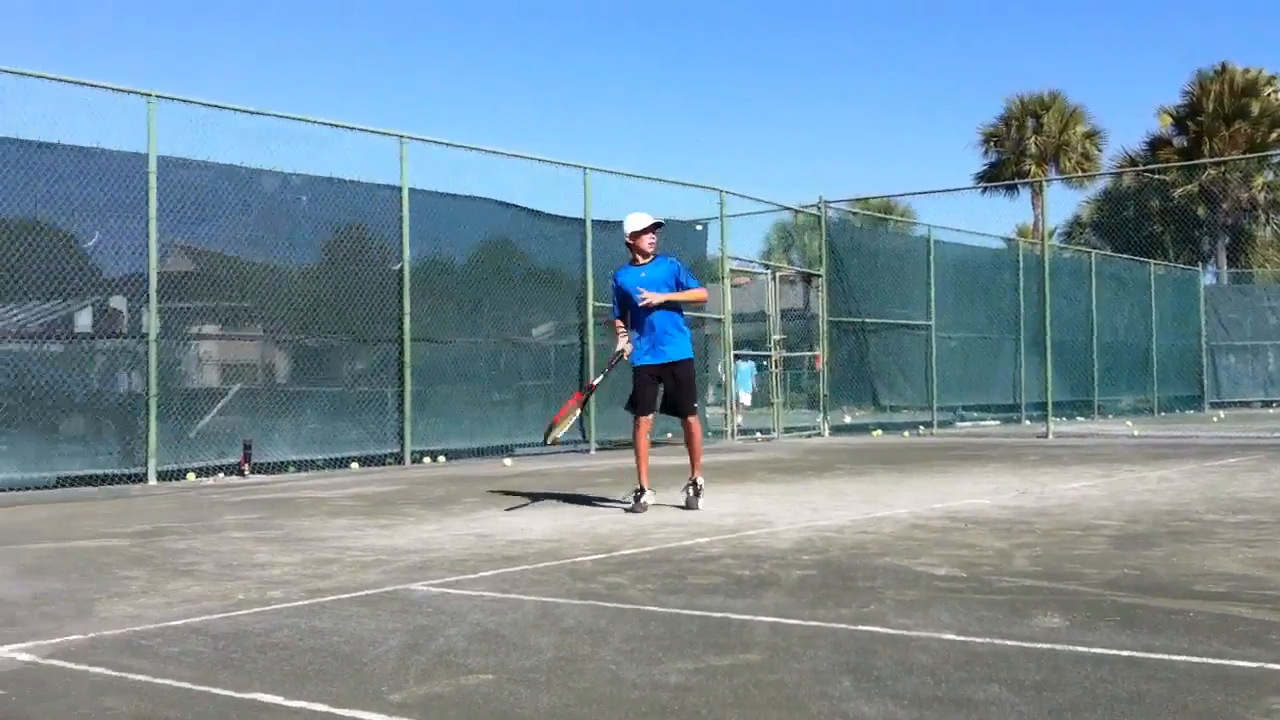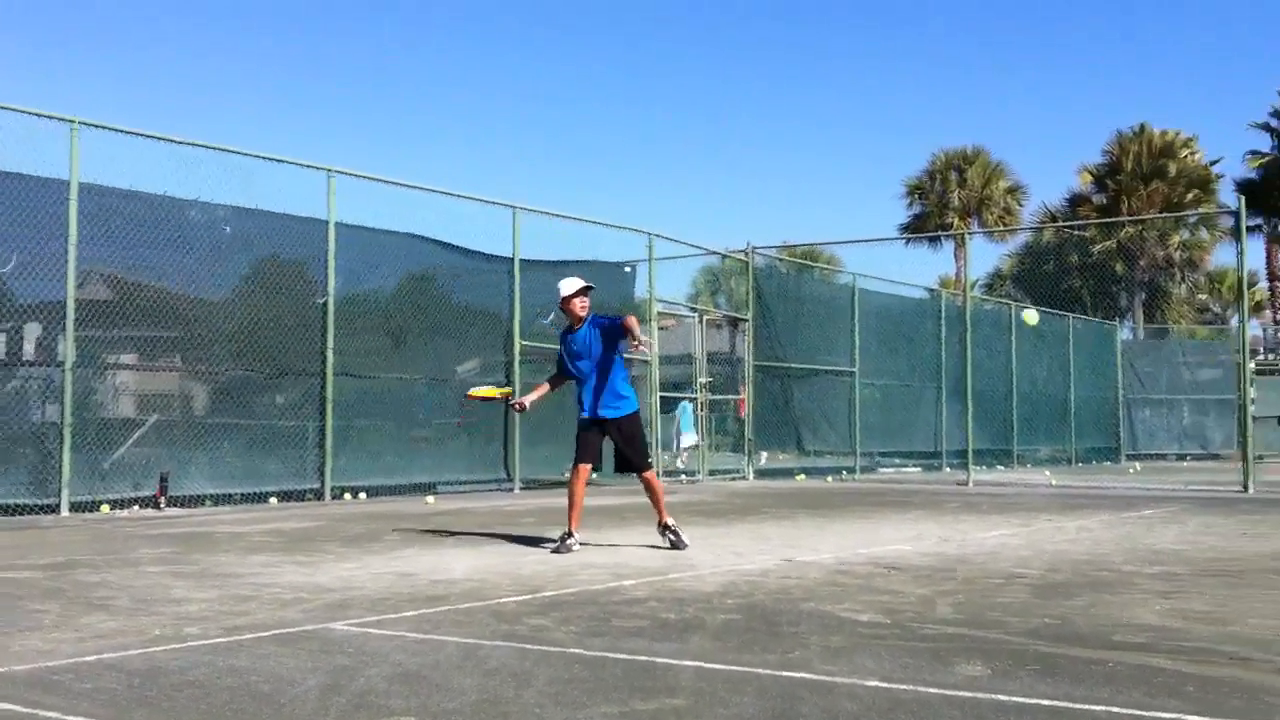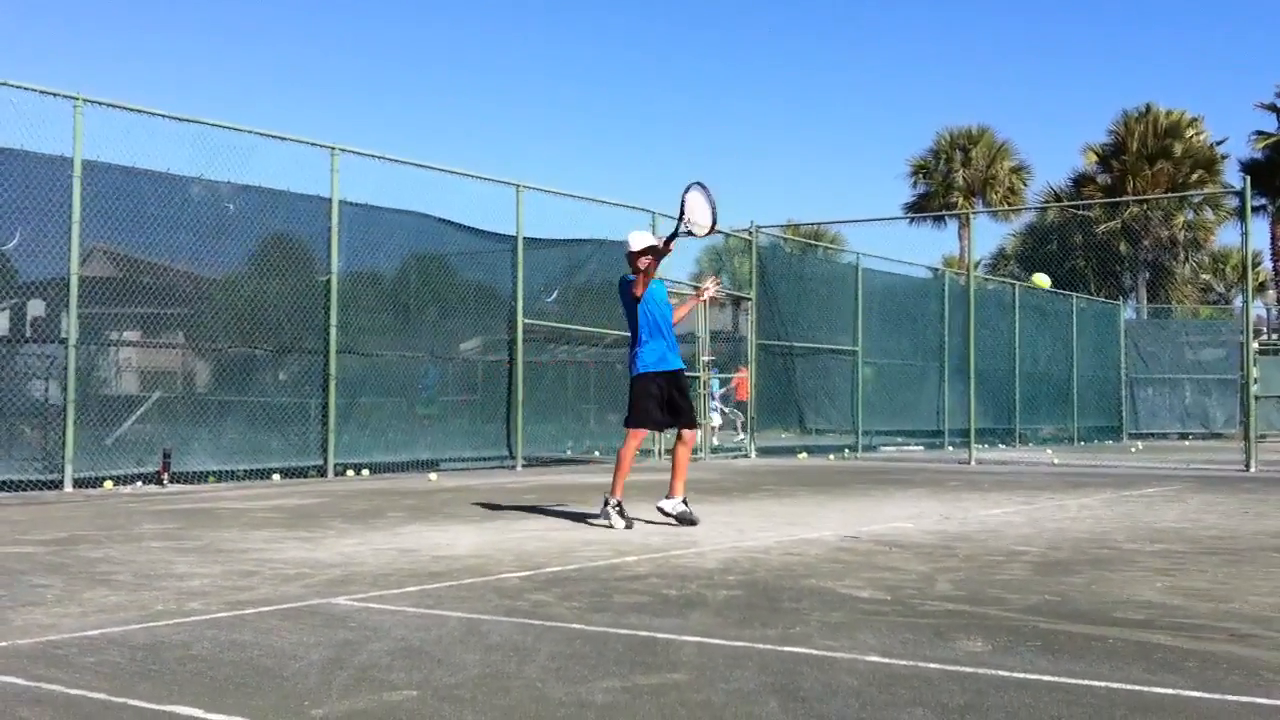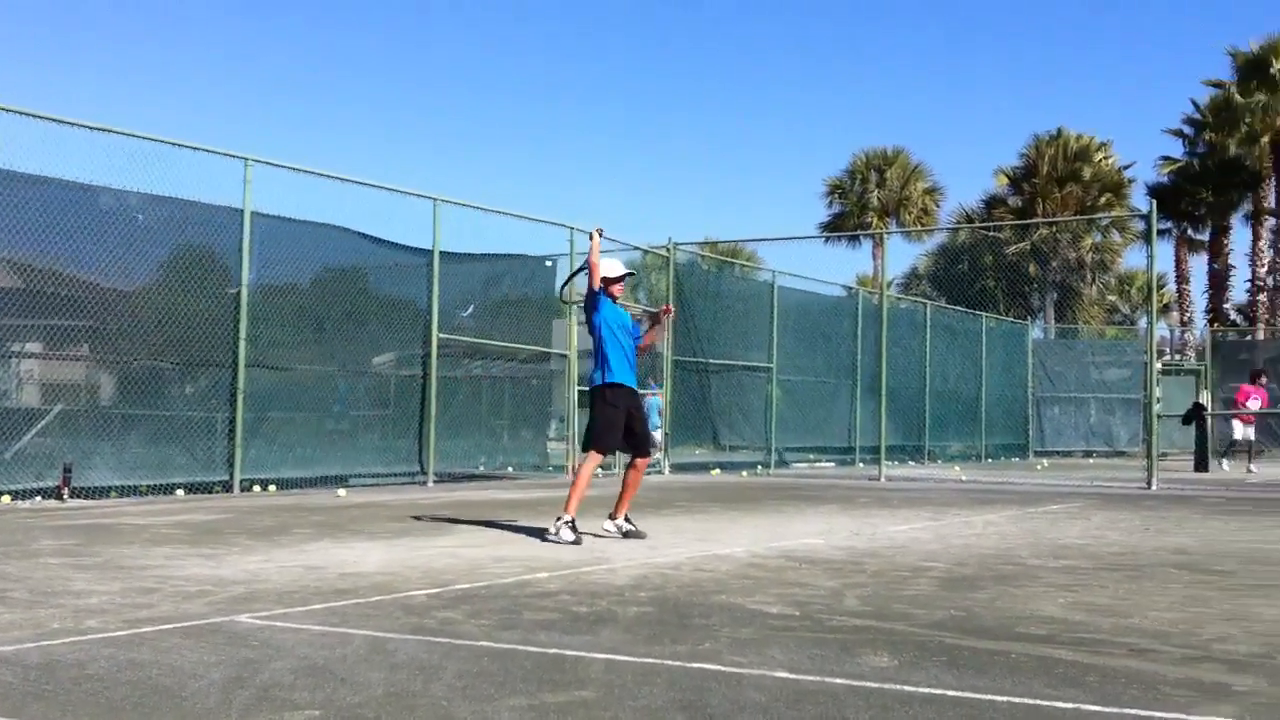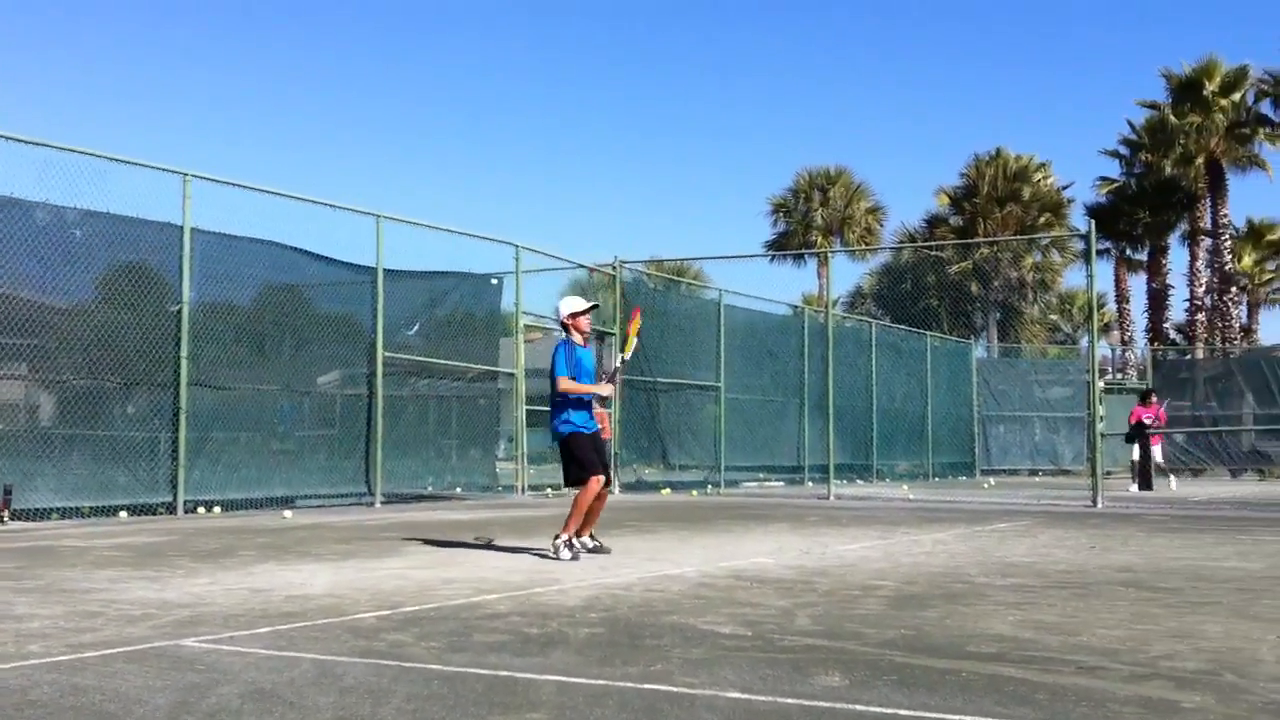
dt=0.4s
person 1, frame 1
left shoulder: (669, 264)
right shoulder: (621, 275)
left elbow: (702, 294)
right elbow: (619, 317)
left wrist: (664, 296)
right wrist: (623, 338)
left hip: (678, 354)
right hip: (644, 358)
left knee: (690, 417)
right knee: (642, 420)
left ankle: (695, 480)
right ankle: (643, 488)
person 1, frame 2
left shoulder: (601, 324)
right shoulder: (566, 338)
left elbow: (630, 320)
right elbow: (562, 377)
left wrist: (635, 336)
right wrist: (530, 396)
left hip: (624, 410)
right hip: (591, 414)
left knee: (647, 473)
right knee: (581, 468)
left ankle: (666, 523)
right ankle: (571, 533)
person 1, frame 3
left shoulder: (659, 287)
right shoulder: (630, 284)
right elbow: (638, 290)
left wrist: (698, 298)
right wrist: (655, 254)
left hip: (673, 368)
right hip: (646, 368)
left knee: (688, 432)
right knee: (637, 432)
left ankle: (675, 499)
right ankle: (613, 501)
person 1, frame 4
left shoulder: (623, 314)
right shoulder: (597, 304)
left elbow: (640, 342)
right elbow: (593, 269)
left wrist: (658, 322)
right wrist: (594, 240)
left hip: (629, 389)
right hip: (608, 386)
left knee: (641, 457)
right knee: (596, 454)
left ankle: (618, 518)
right ankle: (565, 520)
person 1, frame 5
left shoulder: (588, 351)
right shoulder: (565, 348)
right elbow: (562, 385)
left wrist: (602, 389)
right wrist: (597, 389)
left hip: (589, 428)
right hip: (569, 427)
left knee: (604, 486)
right knee: (595, 479)
left ankle: (584, 535)
right ankle: (563, 538)
